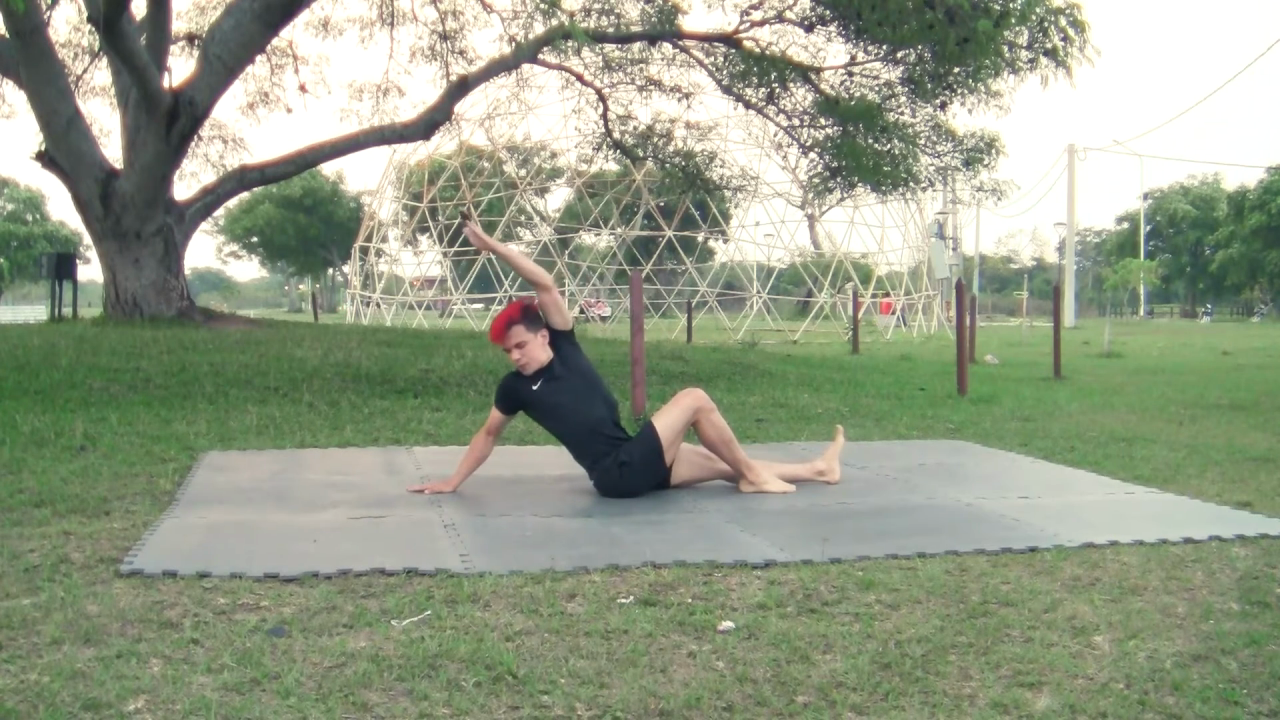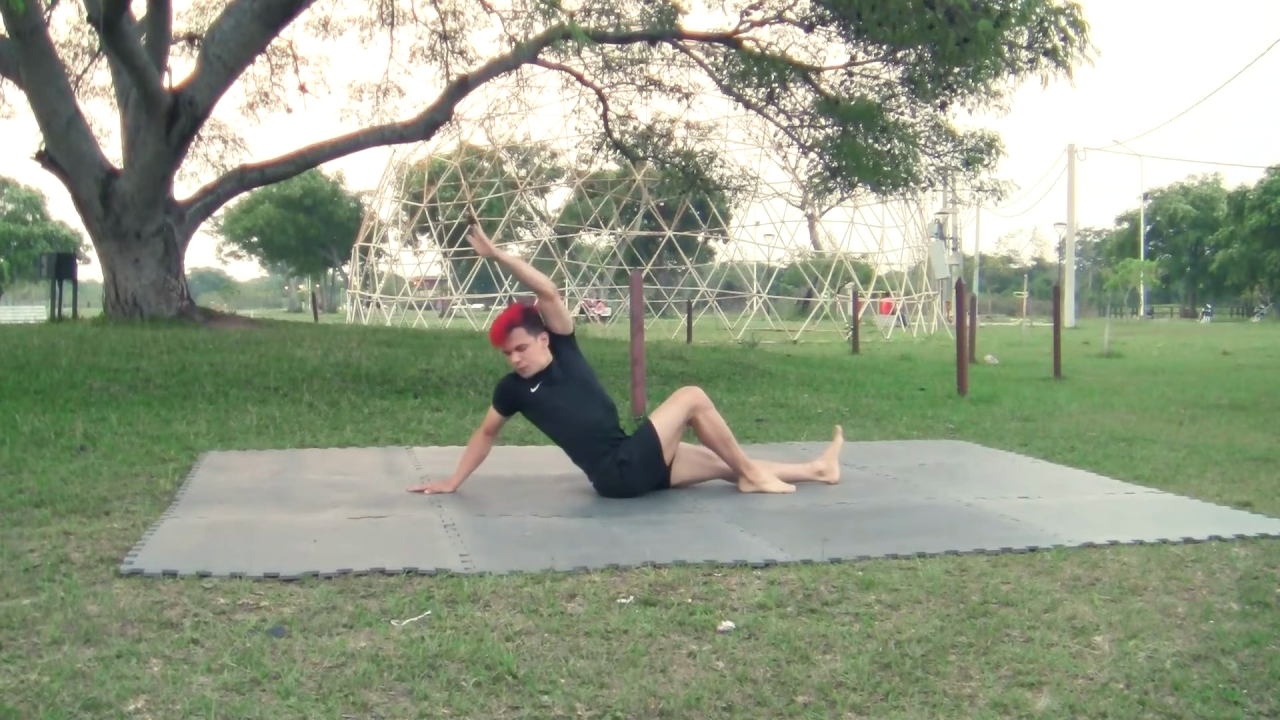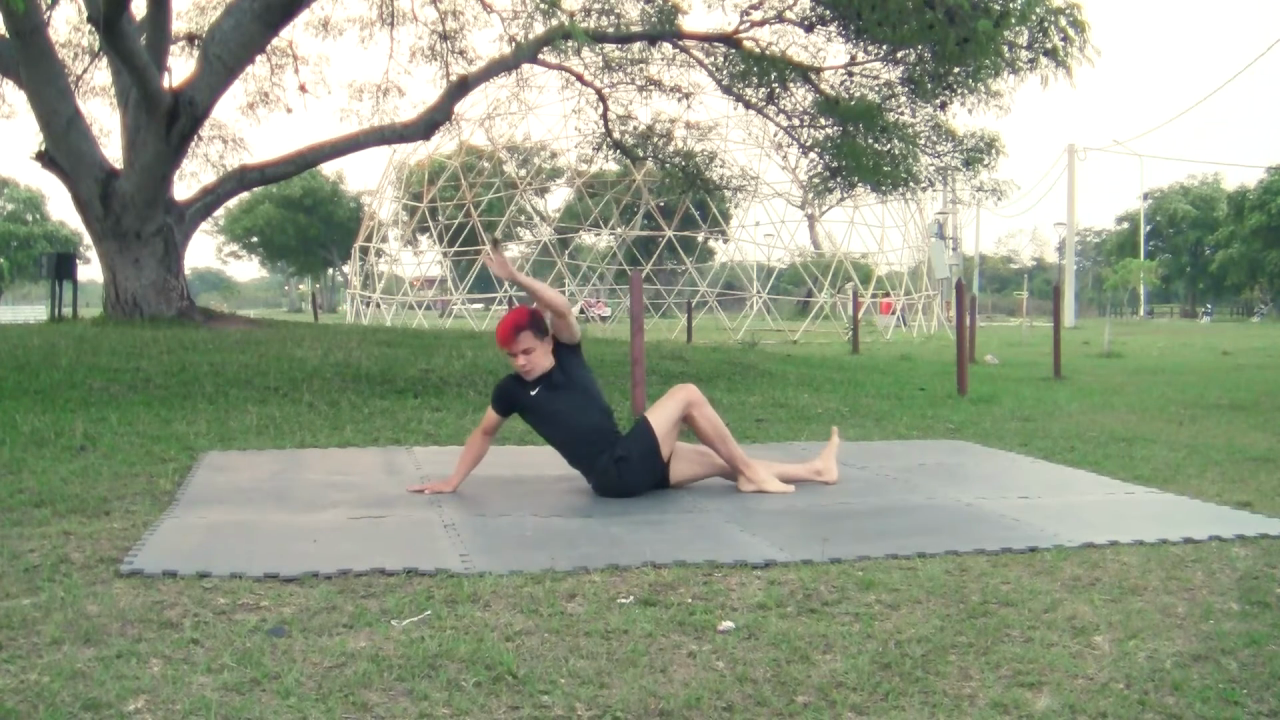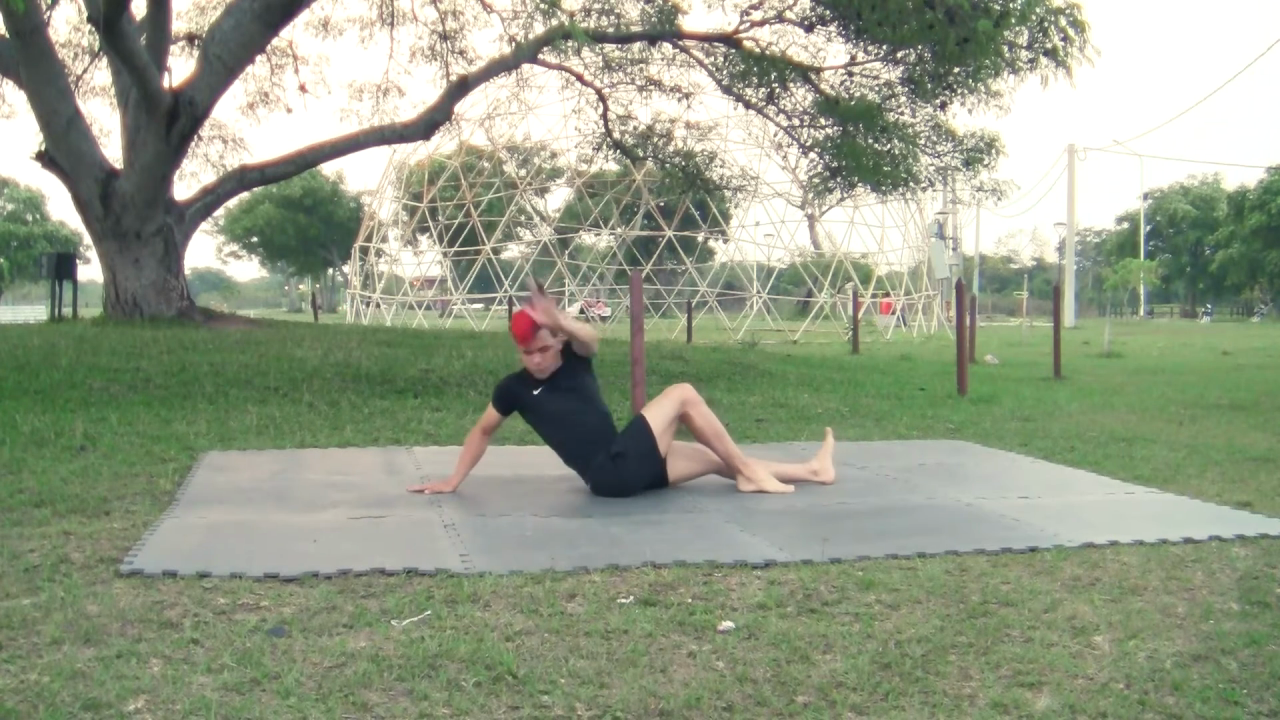
dt=0.1s
person 1, frame 1
left shoulder: (563, 344)
right shoulder: (515, 387)
left elbow: (545, 285)
right elbow: (488, 434)
left wrist: (493, 246)
right wrist: (452, 482)
left hip: (634, 463)
right hip: (617, 475)
left knee: (720, 463)
right knee: (695, 399)
left ankle: (816, 469)
right ankle: (752, 475)
person 1, frame 2
left shoulder: (563, 348)
right shoulder: (513, 388)
left elbow: (549, 297)
right elbow: (486, 434)
left wrist: (500, 256)
right wrist: (455, 481)
left hip: (633, 463)
right hip: (615, 475)
left knee: (720, 462)
right knee: (693, 397)
left ankle: (817, 470)
right ankle: (753, 475)
person 1, frame 3
left shoulder: (566, 354)
right shoulder: (512, 389)
left elbow: (561, 308)
right elbow: (483, 434)
left wrist: (514, 277)
right wrist: (453, 481)
left hip: (629, 462)
right hip: (613, 475)
left knee: (717, 459)
right knee: (686, 393)
left ankle: (813, 469)
right ankle: (750, 473)
person 1, frame 4
left shoulder: (574, 359)
right shoulder: (514, 387)
left elbow: (587, 340)
right elbow: (481, 432)
left wrist: (554, 321)
right wrist: (454, 481)
left hip: (628, 464)
right hip: (608, 474)
left knee: (714, 456)
right knee: (682, 394)
left ankle: (811, 470)
right ankle: (750, 472)
